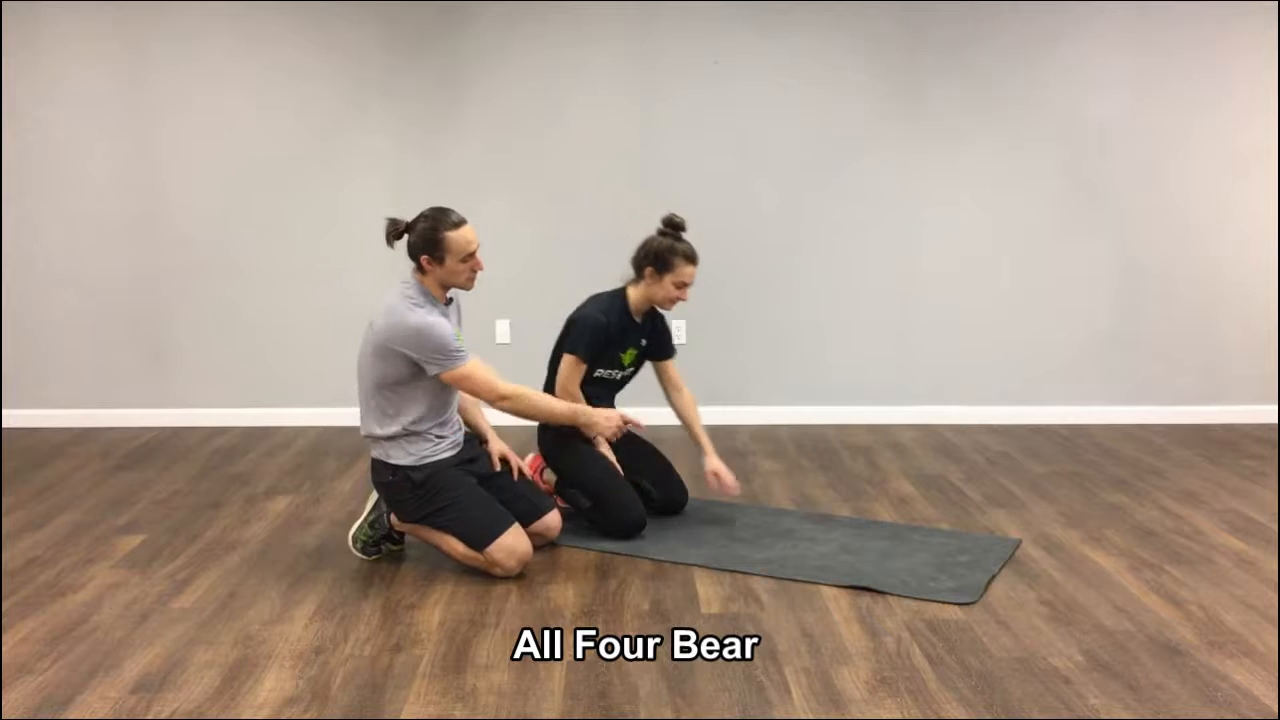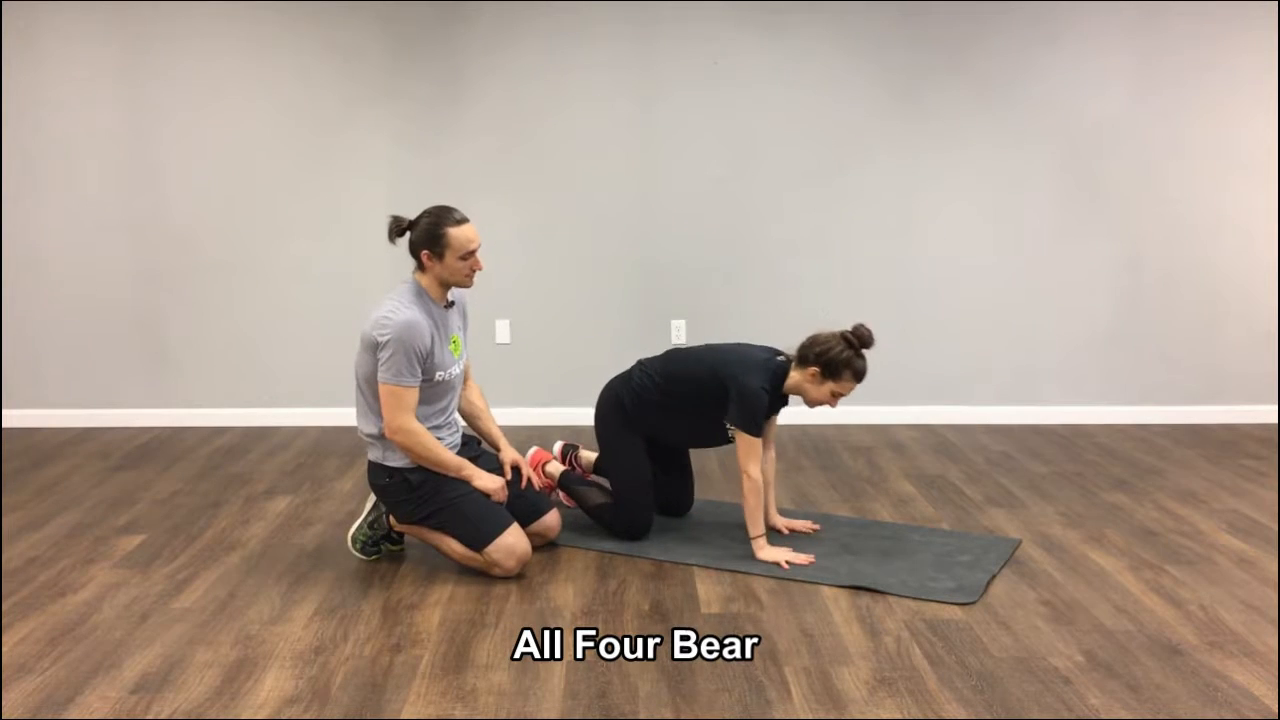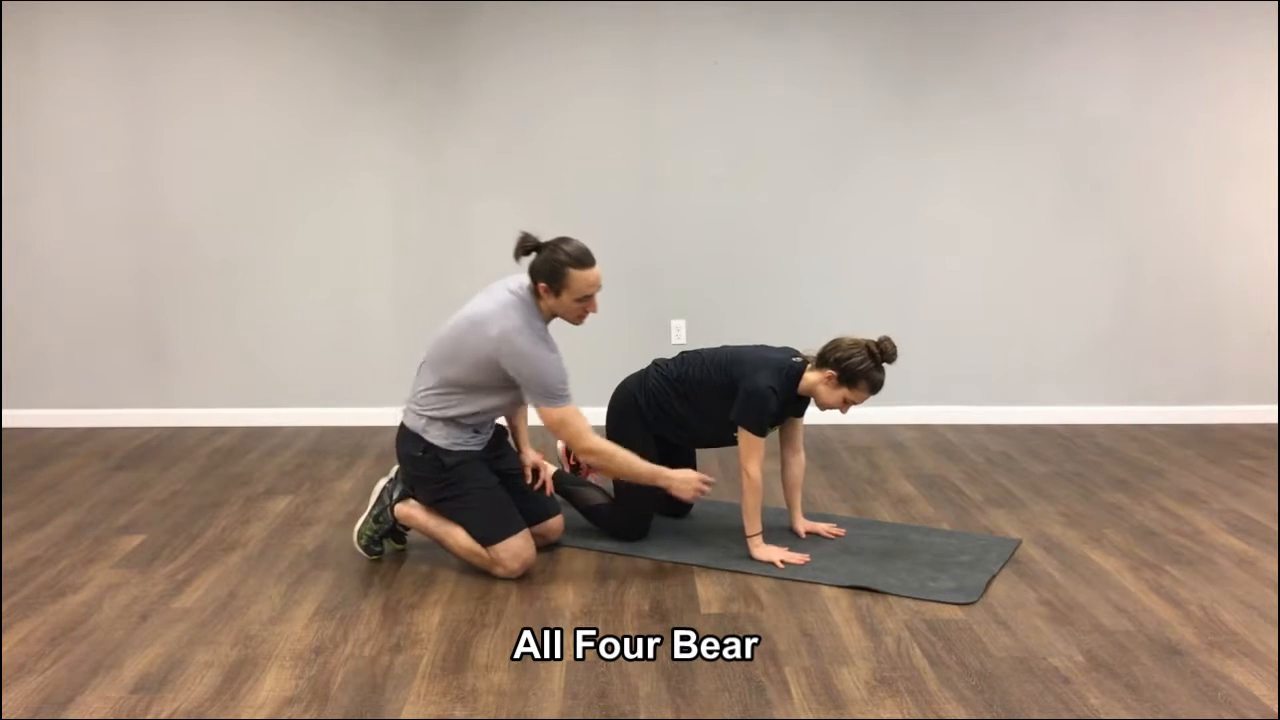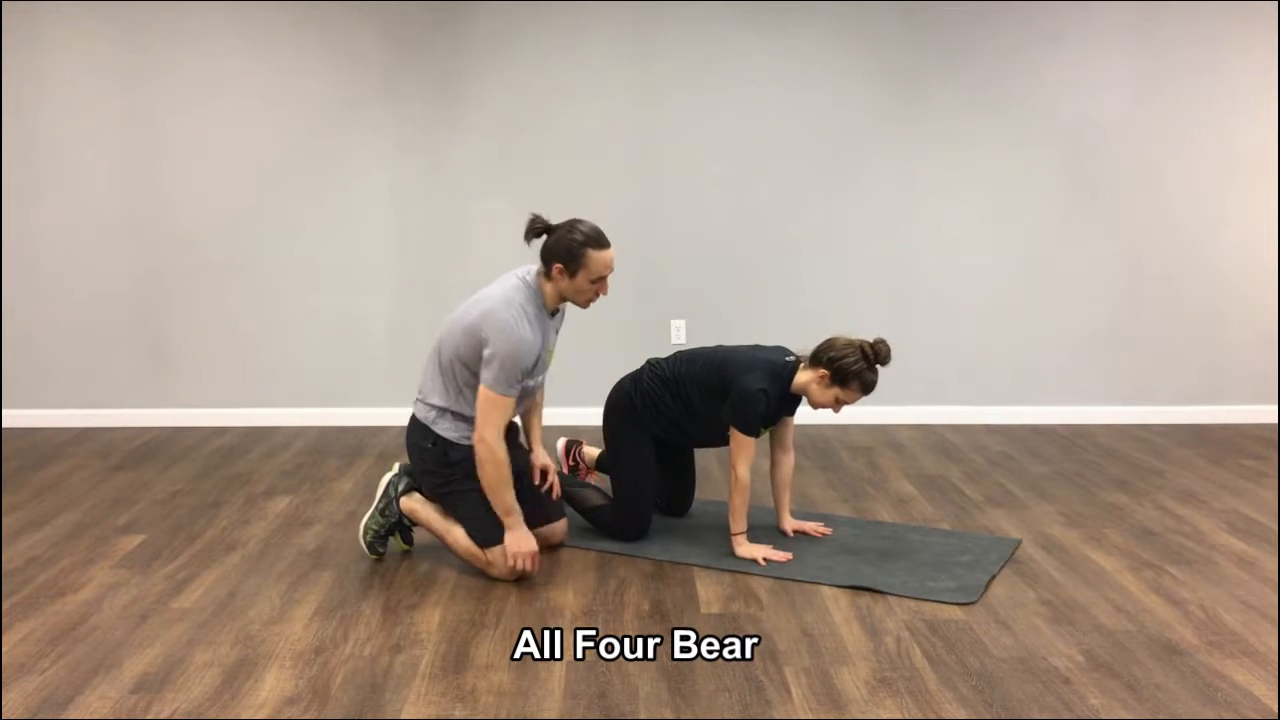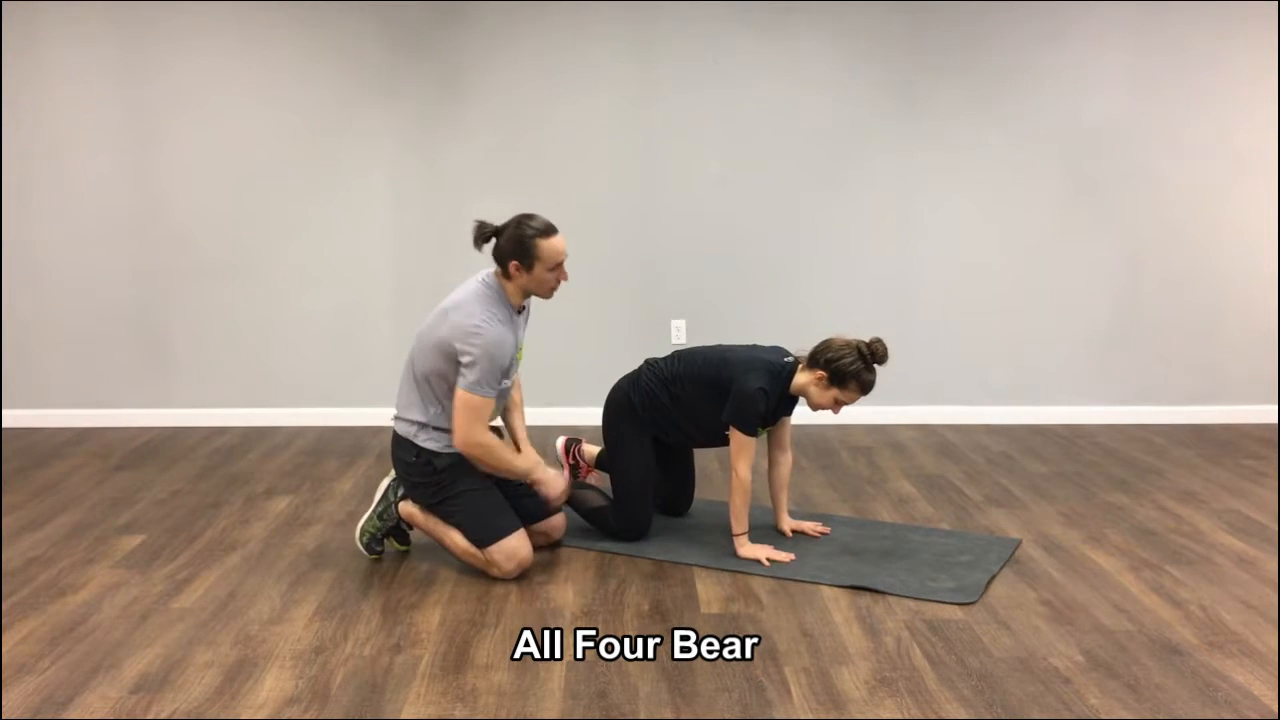
dt=1s
person 1, frame 1
left shoulder: (442, 298)
right shoulder: (415, 321)
right elbow: (501, 395)
left wrist: (489, 437)
right wrist: (585, 417)
left hip: (455, 446)
right hip: (415, 467)
left knee: (547, 526)
right knee: (511, 556)
left ankle: (425, 513)
right ankle: (397, 519)
person 1, frame 2
left shoulder: (454, 300)
right shoulder: (404, 323)
right elbow: (400, 429)
left wrist: (502, 446)
right wrist: (472, 475)
left hip: (453, 446)
right hip: (408, 469)
left knee: (547, 525)
right knee: (510, 555)
left ankle: (420, 514)
right ankle: (396, 519)
person 1, frame 3
left shoulder: (519, 290)
right shoulder: (528, 344)
right elbow: (587, 446)
left wrist: (523, 446)
right wrist: (668, 478)
left hip: (478, 433)
right hip: (438, 446)
left knee: (550, 529)
right knee: (515, 559)
left ankle: (429, 492)
right ankle: (403, 509)
person 1, frame 4
left shoulder: (547, 294)
right shoulder: (514, 326)
right elbow: (487, 441)
left wrist: (536, 447)
right wrist: (514, 525)
left hip: (489, 429)
right hip: (446, 440)
left knee: (553, 530)
right knee: (509, 562)
left ankle: (431, 486)
right ankle: (406, 502)
person 1, frame 5
left shoulder: (510, 295)
right shoulder: (486, 330)
right elbow: (470, 439)
left wrist: (524, 448)
right wrist: (537, 474)
left hip: (465, 437)
right hip: (432, 451)
left knee: (551, 528)
right knee: (512, 559)
left ankle: (431, 502)
right ankle: (404, 508)
person 2, frame 1
left shoulder: (653, 324)
right shoulder: (596, 318)
left elbow: (677, 391)
right elbow: (565, 390)
left wrist: (709, 454)
right wrist: (598, 444)
right hip: (567, 432)
left knee: (674, 498)
right knee: (628, 520)
left ankle: (594, 476)
right ankle: (552, 478)
person 2, frame 2
left shoulder: (779, 374)
right shoulder: (753, 384)
left elbow: (766, 450)
right elbow: (750, 471)
left wrist: (772, 515)
right wrist: (760, 545)
left hip: (656, 416)
right hip: (623, 411)
left knee: (677, 505)
right knee: (634, 524)
left ankle: (579, 459)
right ankle: (550, 468)
person 2, frame 3
left shoulder: (798, 377)
right shoulder: (765, 385)
left elbow: (793, 453)
right elbow: (750, 470)
left wrist: (797, 518)
right wrist: (756, 544)
left hip: (669, 417)
right hip: (637, 409)
left knee: (677, 507)
right knee: (631, 525)
left ankle: (582, 454)
person 2, frame 4
left shoulder: (790, 375)
right shoulder: (756, 387)
left elbow: (783, 452)
right elbow: (740, 469)
left wrist: (785, 517)
right wrist: (740, 541)
left hip: (666, 417)
right hip: (633, 410)
left knee: (676, 505)
right knee: (631, 526)
left ankle: (583, 456)
person 2, frame 5
left shoulder: (788, 375)
right shoulder: (756, 386)
left elbow: (780, 453)
right elbow: (741, 469)
left wrist: (783, 517)
right wrist: (742, 542)
left hip: (665, 416)
right hip: (632, 409)
left knee: (676, 505)
right knee: (631, 526)
left ankle: (581, 455)
